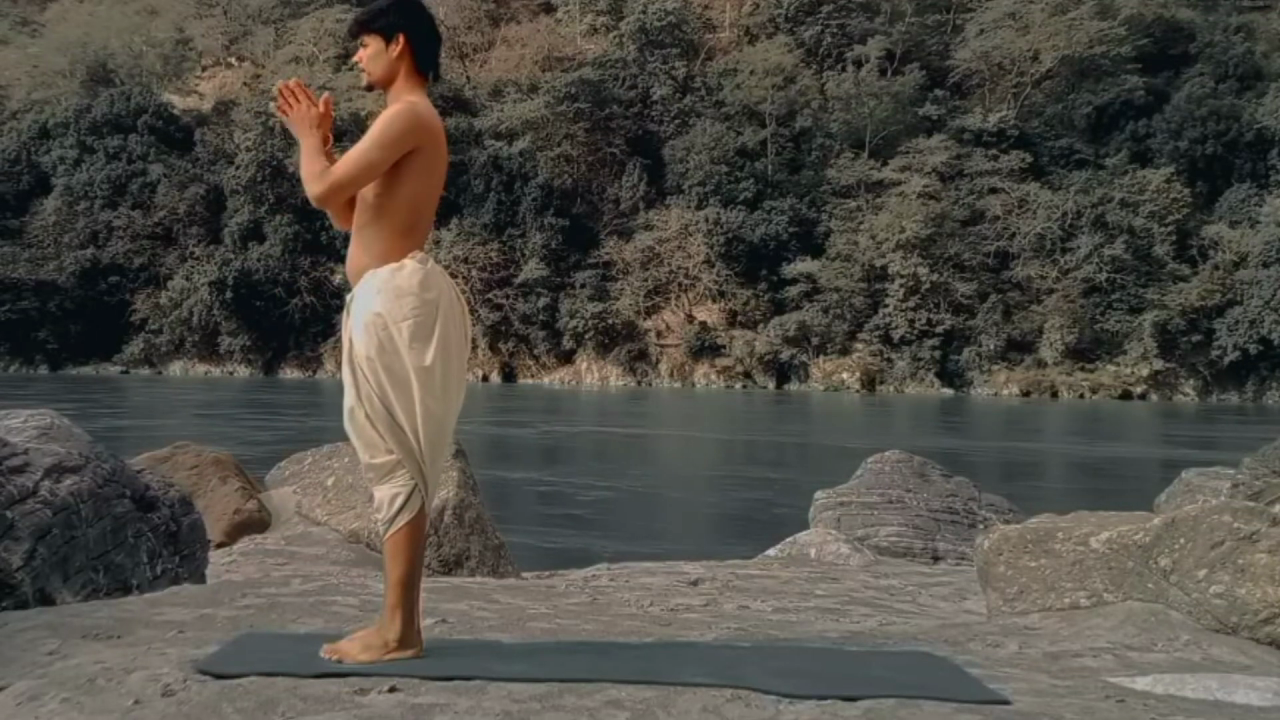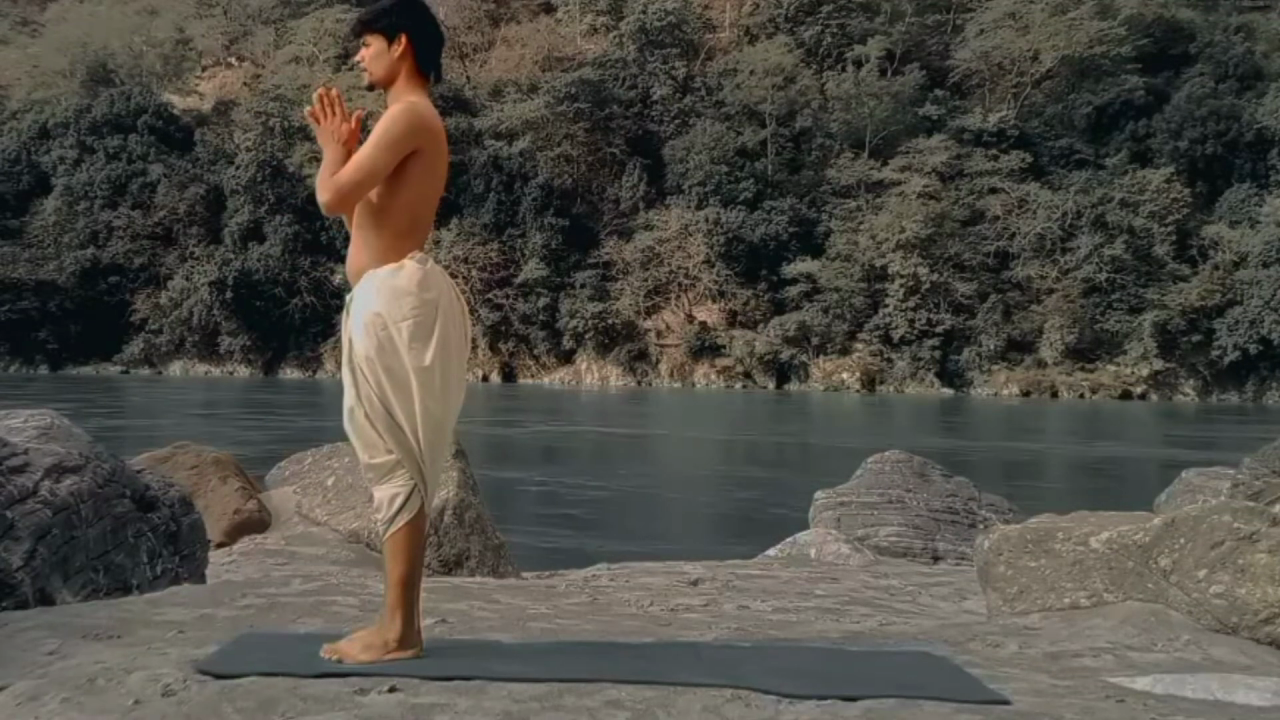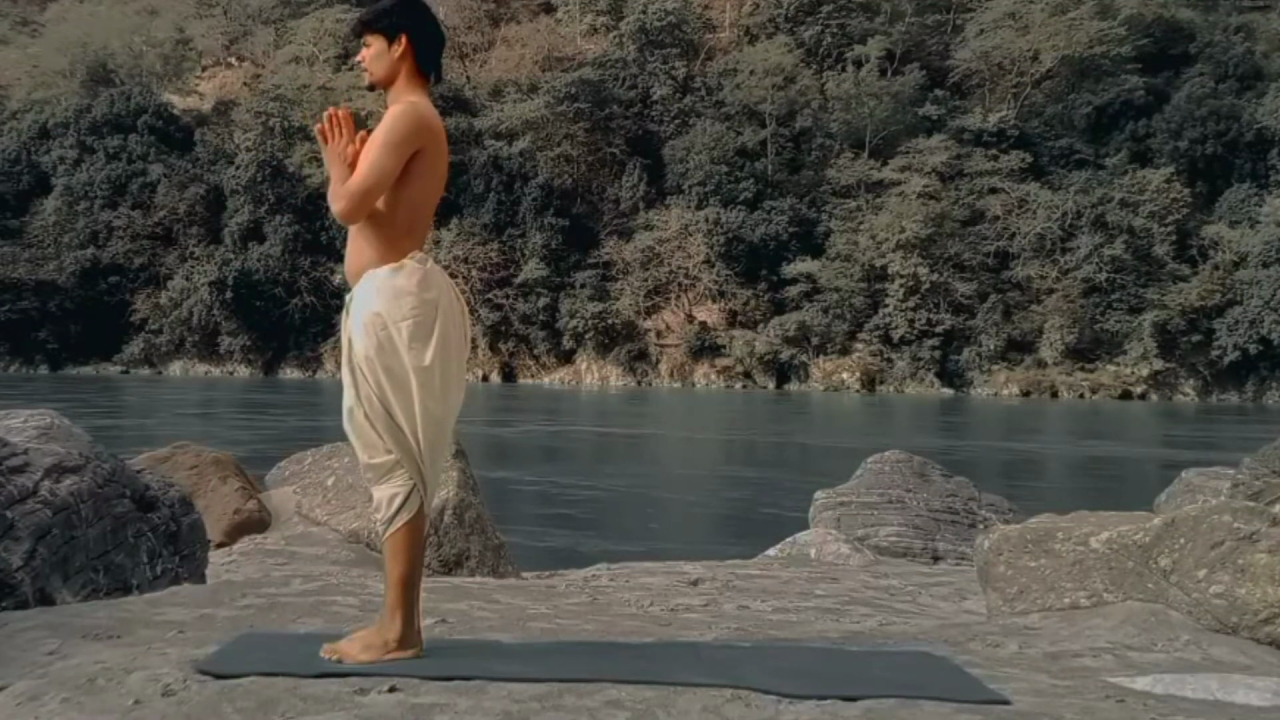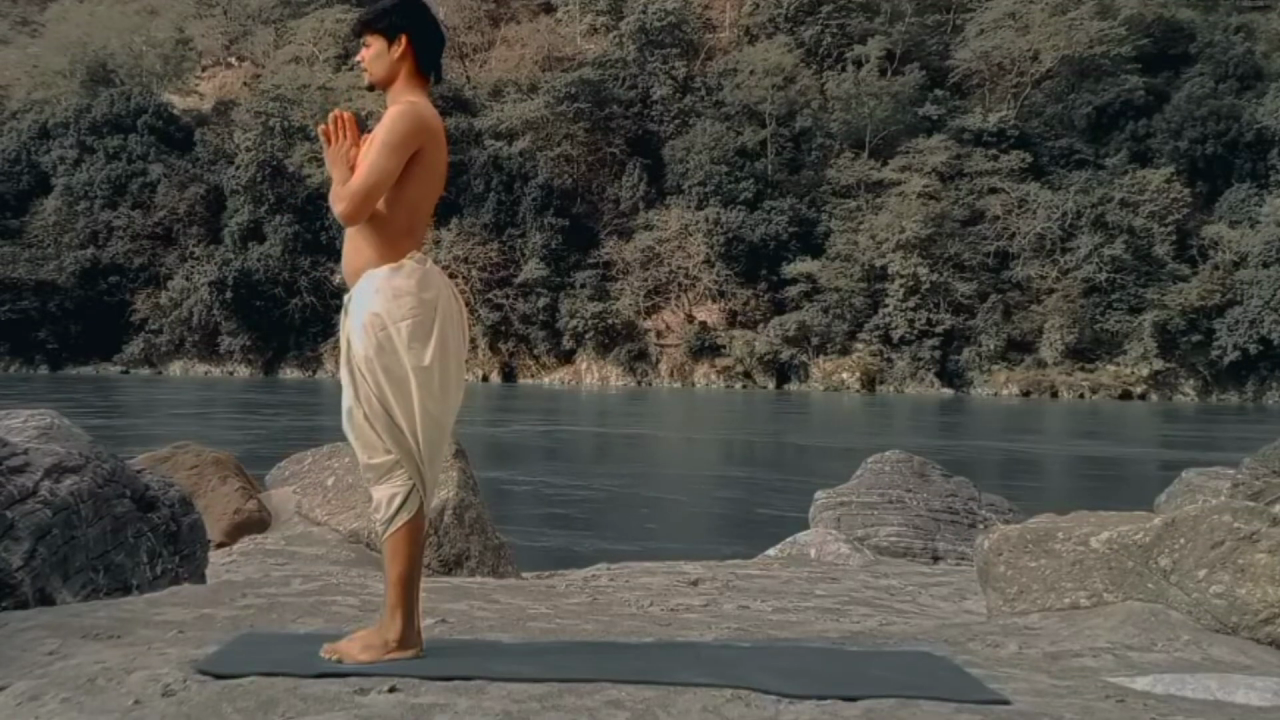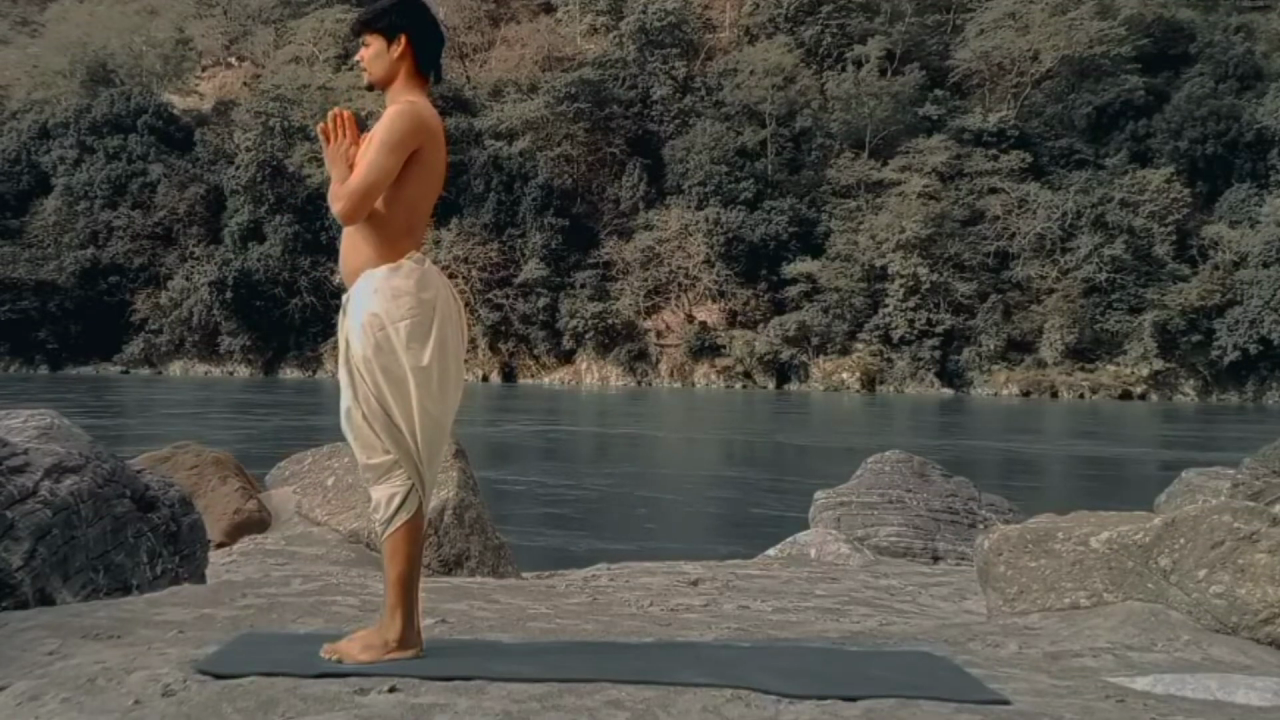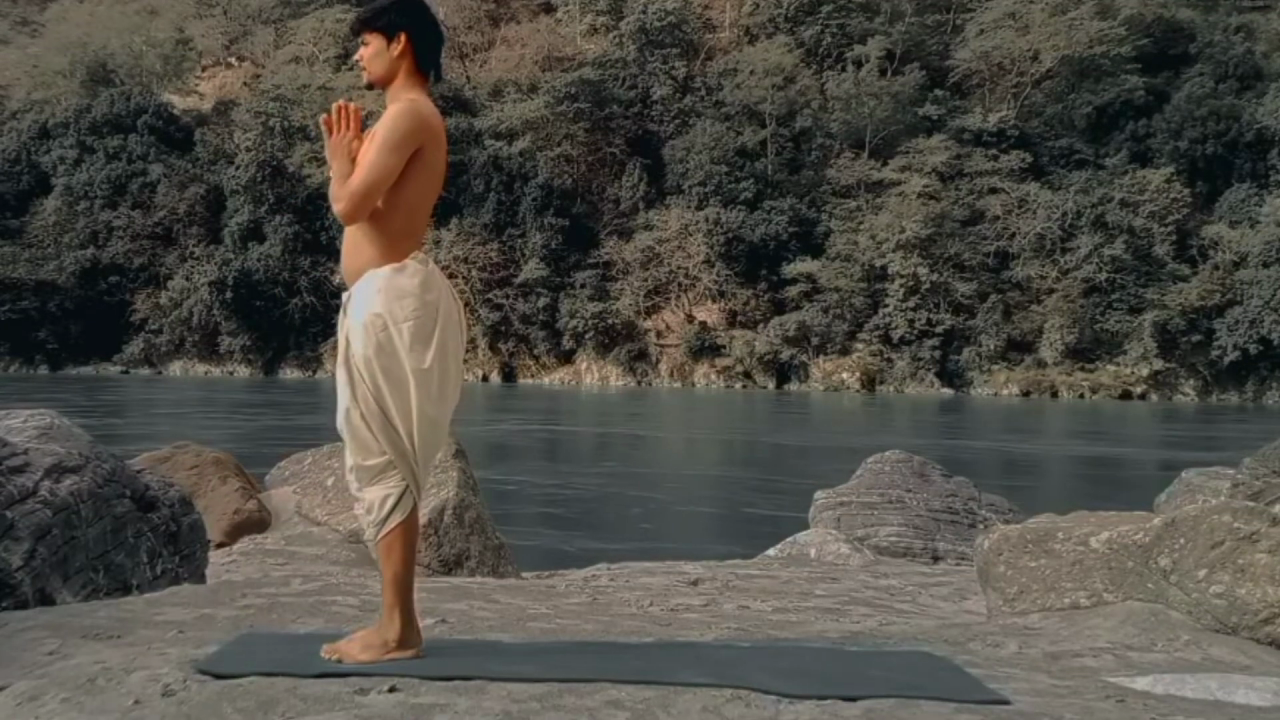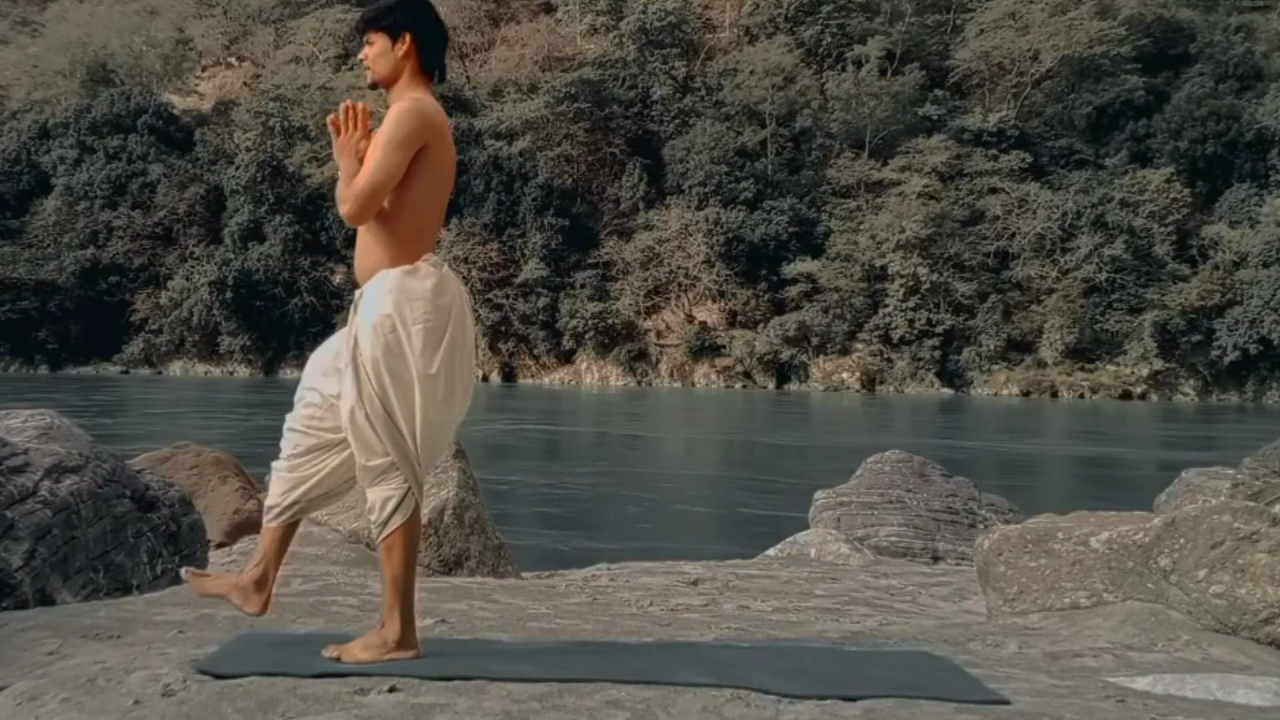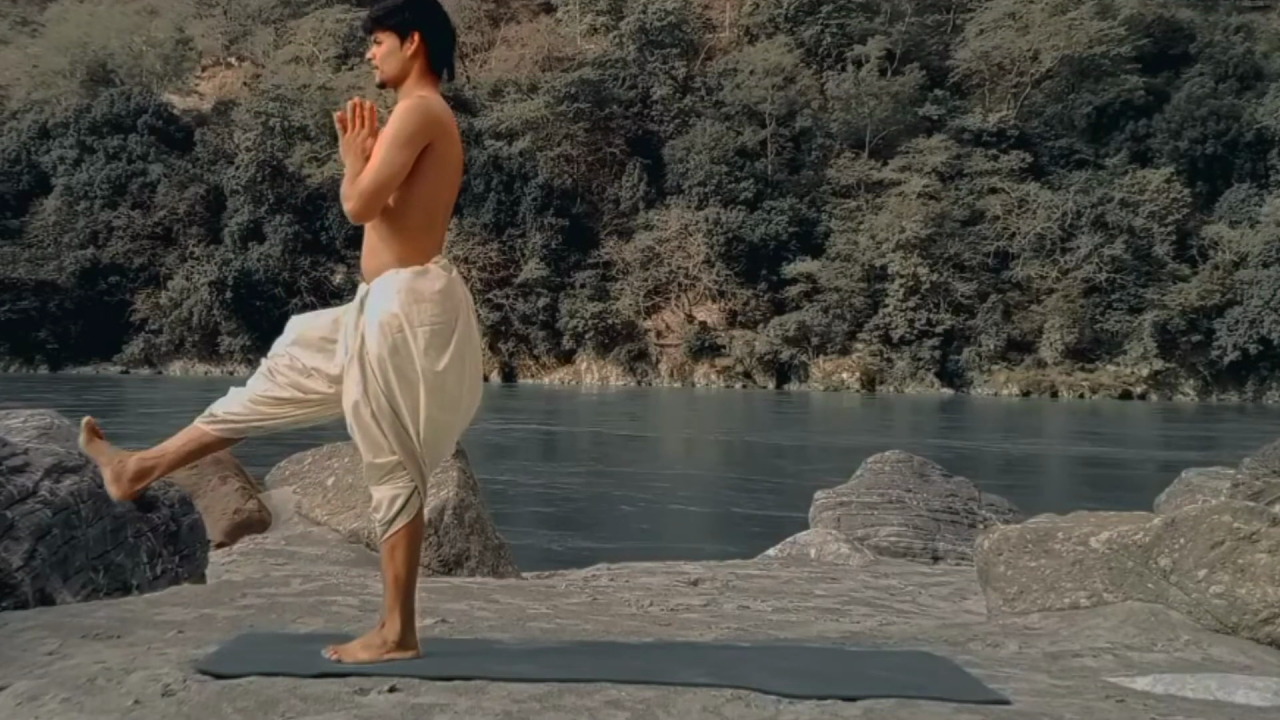
dt=0.3s
person 1, frame 1
left shoulder: (408, 114)
right shoulder: (404, 121)
left elbow: (323, 191)
right elbow: (349, 215)
left wrist: (308, 138)
right wrist: (318, 140)
left hip: (394, 299)
right hip: (386, 298)
left knee: (395, 464)
right knee: (394, 465)
left ankle: (397, 628)
right ankle: (398, 620)
person 1, frame 2
left shoulder: (407, 115)
right shoulder: (406, 122)
left elbow: (333, 199)
right elbow: (360, 216)
left wrist: (333, 151)
right wrist: (343, 152)
left hip: (393, 297)
right hip: (388, 298)
left knee: (394, 464)
right knee: (395, 464)
left ankle: (398, 627)
right ankle: (398, 621)
person 1, frame 3
left shoulder: (407, 115)
right shoulder: (406, 122)
left elbow: (347, 208)
right elbow: (365, 211)
left wrist: (337, 166)
right wrist: (349, 163)
left hip: (393, 300)
right hip: (386, 298)
left knee: (393, 465)
right knee: (393, 465)
left ankle: (398, 629)
right ankle: (397, 620)
person 1, frame 4
left shoulder: (407, 115)
right shoulder: (407, 122)
left elbow: (349, 209)
left wrist: (338, 167)
right wrist: (350, 164)
left hip: (391, 299)
right hip: (386, 300)
left knee: (393, 465)
right knee: (391, 465)
left ankle: (398, 629)
right ankle: (397, 620)
person 1, frame 5
left shoulder: (406, 114)
right shoulder: (407, 121)
left elbow: (347, 207)
left wrist: (338, 164)
right wrist: (351, 162)
left hip: (391, 300)
right hip: (384, 300)
left knee: (392, 467)
right knee: (391, 467)
left ankle: (398, 630)
right ankle: (397, 620)
person 1, frame 6
left shoulder: (407, 113)
right shoulder: (407, 119)
left elbow: (349, 207)
left wrist: (339, 158)
right wrist: (352, 156)
left hip: (390, 300)
right hip: (382, 301)
left knee: (382, 467)
right knee: (374, 467)
left ankle: (396, 630)
right ankle: (394, 619)
person 1, frame 7
left shoulder: (410, 111)
right shoulder: (417, 118)
left elbow: (355, 209)
left wrist: (345, 156)
right wrist: (360, 155)
left hip: (401, 303)
right hip: (393, 301)
left knee: (388, 466)
right knee: (309, 433)
left ankle: (395, 631)
right ankle: (257, 577)
person 1, frame 8
left shoulder: (418, 110)
right shoulder: (428, 119)
left elbow: (361, 206)
left wrist: (353, 155)
right wrist: (367, 153)
left hip: (407, 302)
right hip: (393, 301)
left knee: (393, 467)
right knee: (277, 382)
left ankle: (396, 631)
right ankle: (143, 467)
